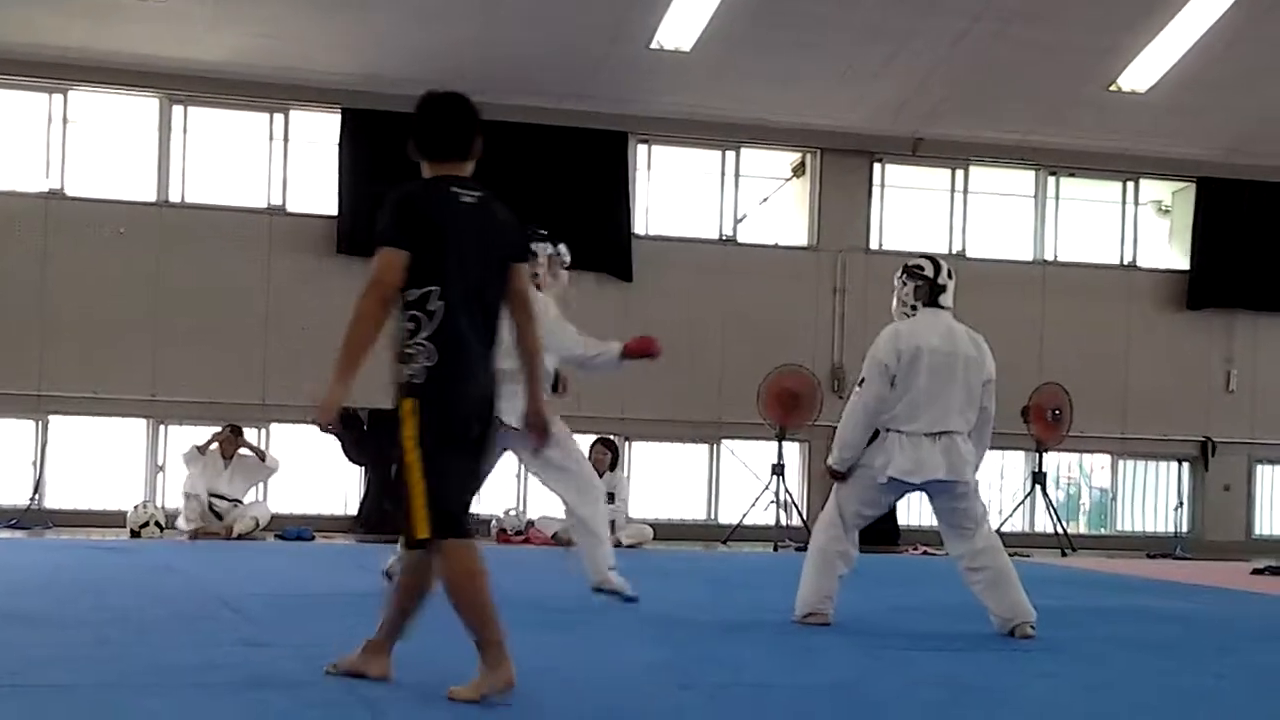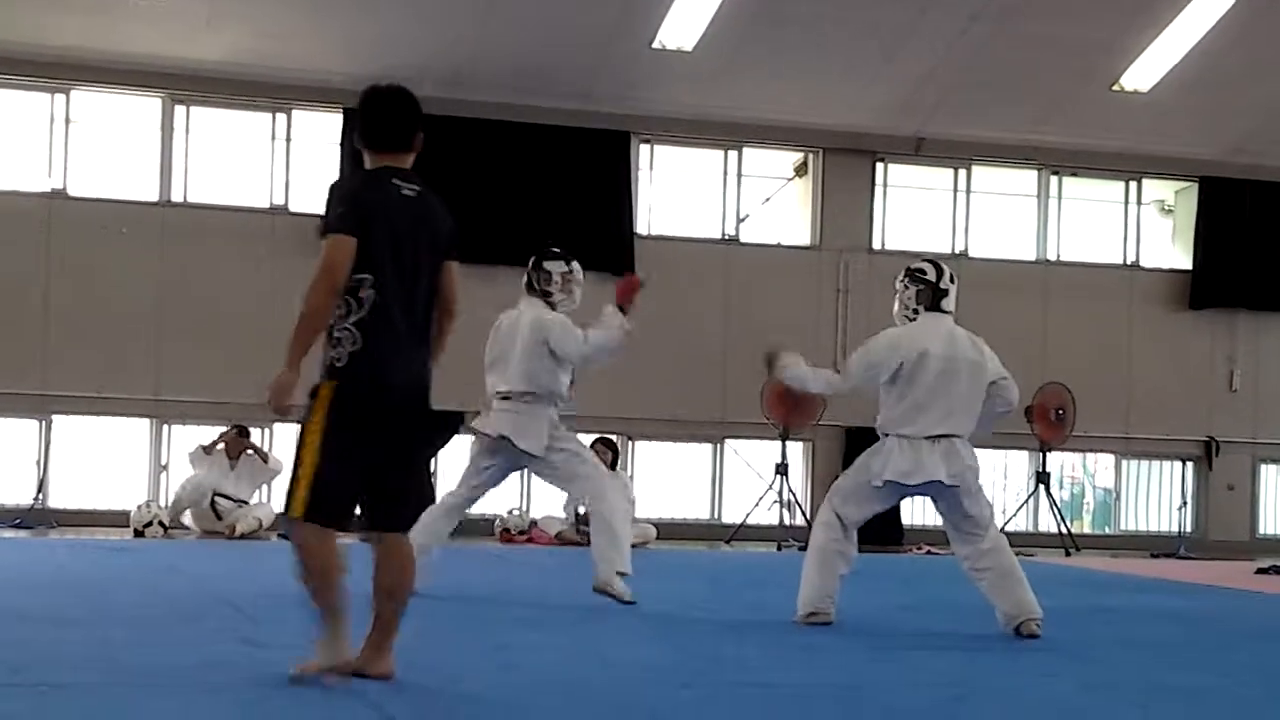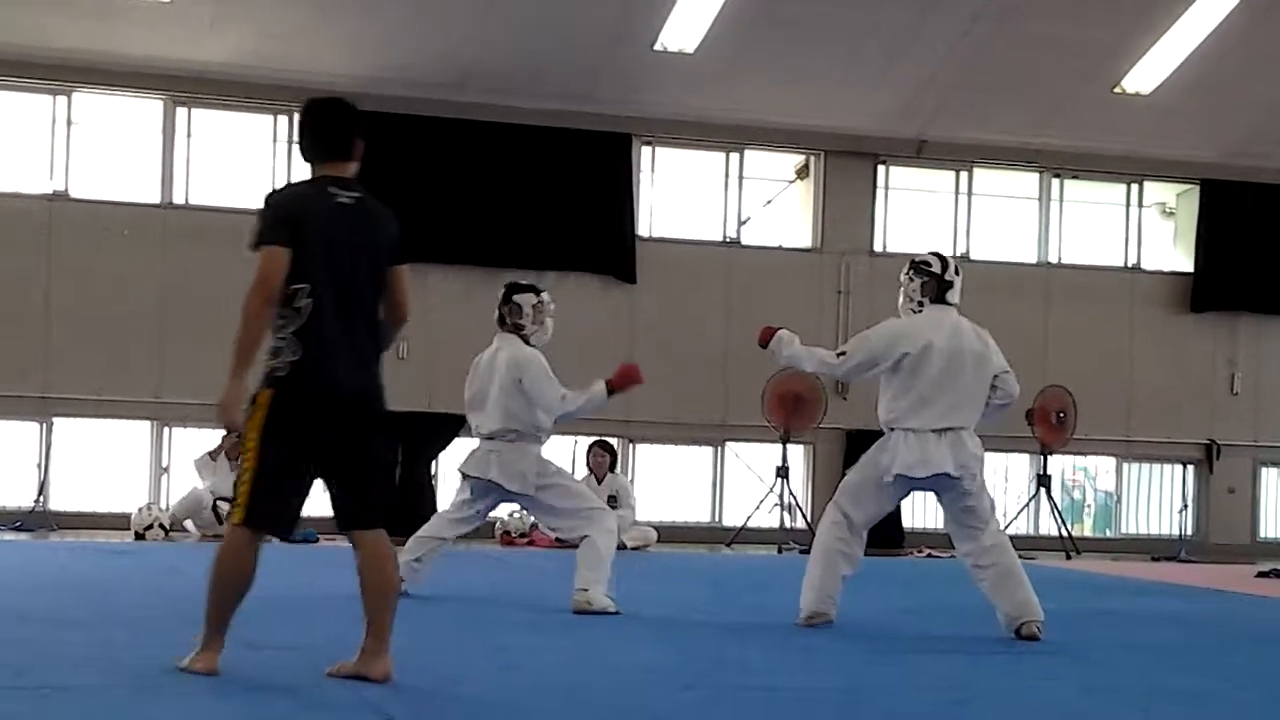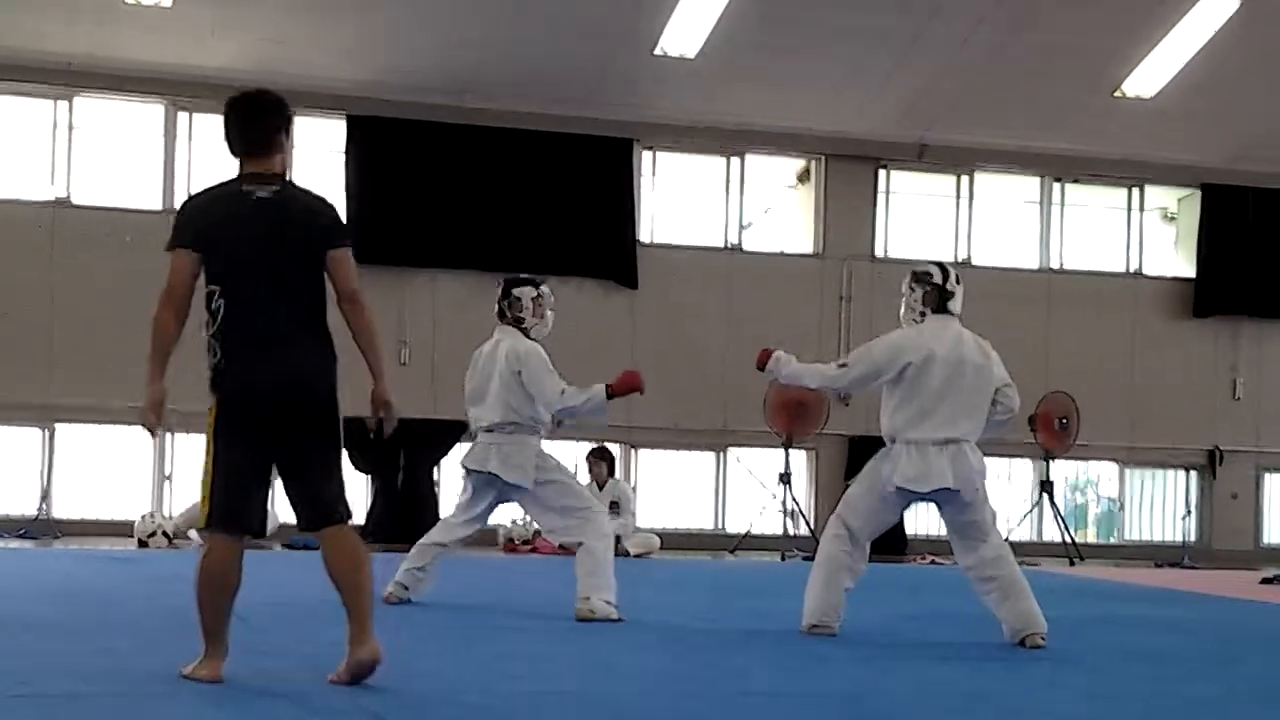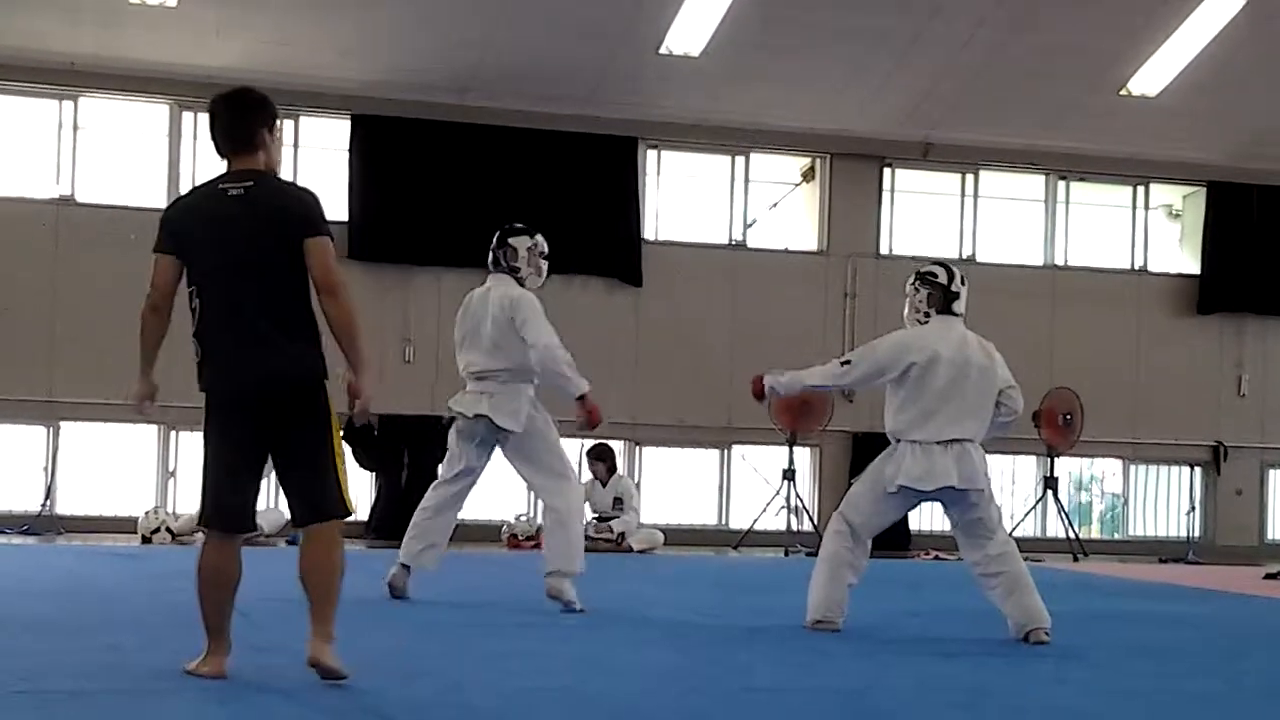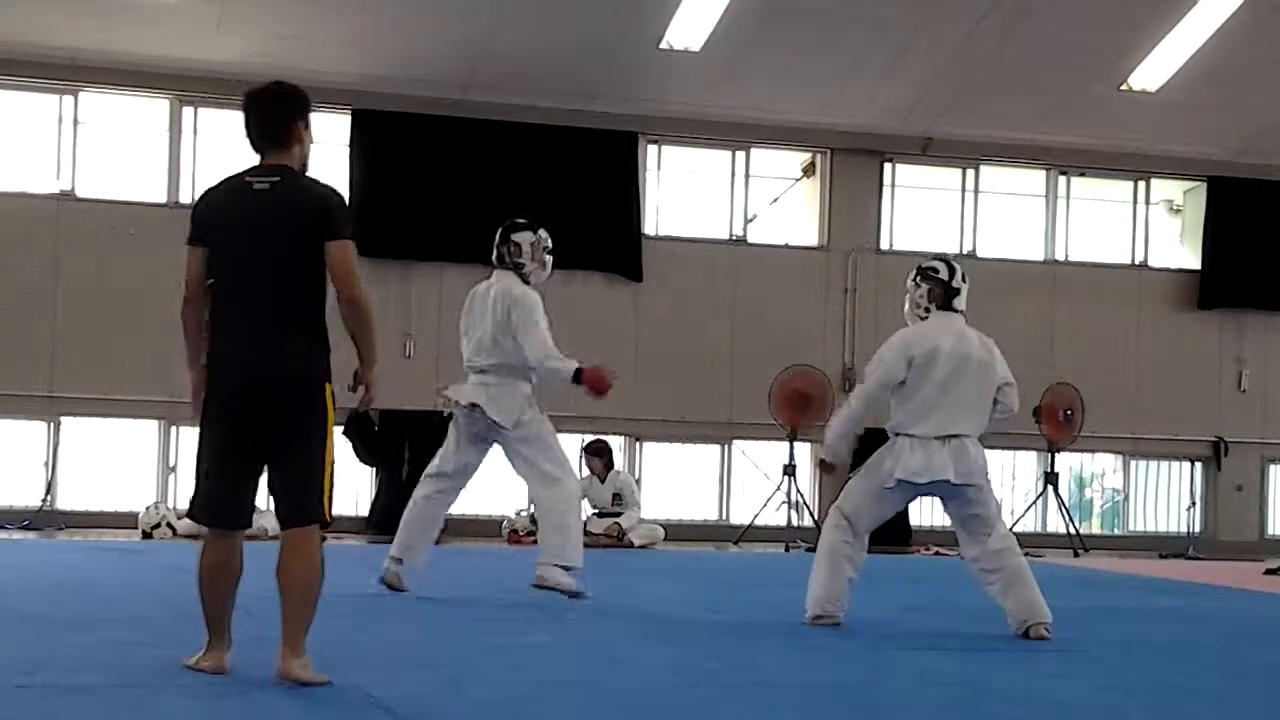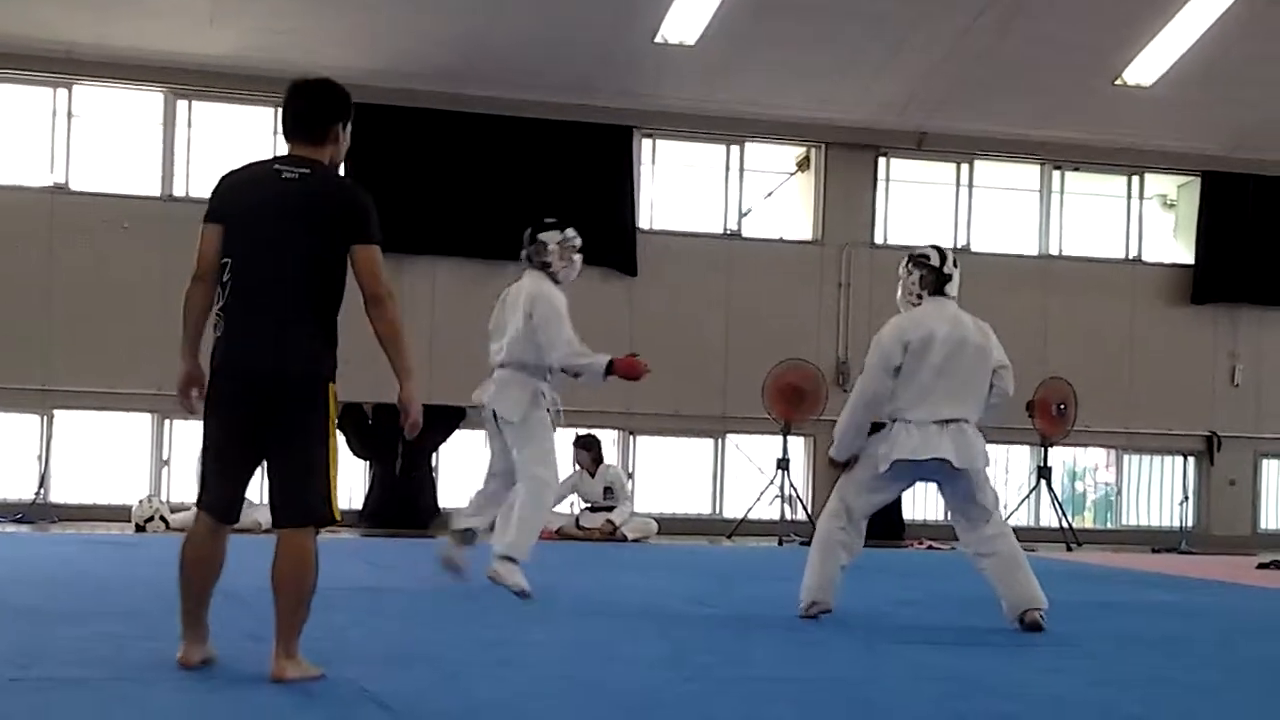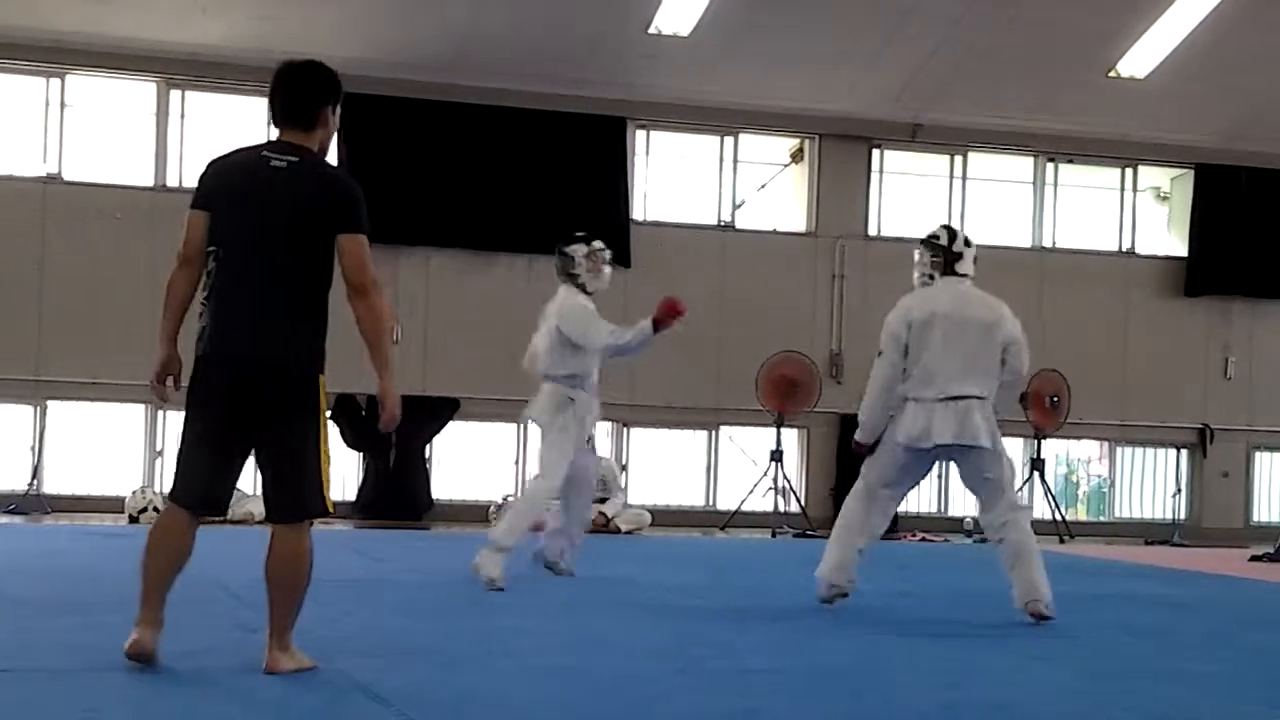
dt=0.3s
person 1, frame 1
left shoulder: (409, 204)
right shoulder: (500, 217)
left elbow: (377, 297)
right elbow: (523, 313)
left wrist: (339, 381)
right wrist: (535, 396)
left hip: (429, 390)
right hip: (477, 392)
left knee: (442, 536)
right knee: (431, 531)
left ankle: (495, 660)
right ankle: (378, 650)
person 1, frame 2
left shoulder: (353, 193)
right shoulder: (437, 211)
left elbow: (330, 284)
right elbow: (446, 309)
left wrist: (291, 365)
left hip: (355, 377)
right hip: (410, 383)
left knee: (309, 516)
right knee: (390, 525)
left ankle: (334, 638)
right ankle: (378, 651)
person 1, frame 3
left shoulder: (287, 206)
right shoulder: (381, 218)
left elbow: (262, 296)
right elbow: (398, 312)
left wrist: (236, 381)
left hip: (296, 388)
right hip: (361, 391)
left knee: (247, 523)
right knee: (368, 524)
left ankle: (209, 648)
right ankle: (375, 651)
person 1, frame 4
left shoulder: (202, 210)
right shoulder: (318, 212)
left elbow: (174, 301)
right elbow: (351, 300)
left wrist: (156, 380)
right wrist: (379, 378)
left hip: (239, 390)
right hip: (312, 388)
left knee: (224, 529)
right knee: (332, 518)
left ankle: (212, 656)
right ankle: (363, 639)
person 1, frame 5
left shoulder: (184, 213)
right shoulder: (297, 203)
left elbow: (157, 306)
right elbow: (331, 291)
left wrist: (146, 373)
right wrist: (357, 368)
left hip: (229, 387)
right hip: (297, 382)
left knee: (223, 527)
right knee: (320, 516)
left ankle: (215, 651)
right ankle: (322, 638)
person 1, frame 6
left shoulder: (213, 202)
right shoulder: (323, 202)
left elbow: (194, 297)
right elbow: (351, 296)
left wrist: (198, 368)
right wrist: (368, 365)
left hip: (231, 380)
right hip: (300, 380)
left knee: (224, 524)
right knee: (301, 523)
left ankle: (216, 648)
right ankle: (293, 653)
person 1, frame 7
left shoulder: (234, 186)
right shoulder: (348, 201)
left elbow: (203, 279)
right elbow: (378, 299)
left wrist: (189, 357)
right wrist: (406, 382)
left hip: (234, 370)
right hip: (303, 378)
left knee: (212, 511)
right knee: (299, 522)
left ankle: (193, 639)
right ankle: (286, 655)
person 1, frame 8
left shoulder: (222, 172)
right shoulder: (338, 190)
left elbow: (188, 266)
right elbow: (363, 289)
left wrist: (167, 344)
right wrist: (386, 377)
left hip: (221, 361)
right hip: (294, 370)
left knee: (186, 500)
right knee: (292, 517)
left ankle: (146, 623)
right ankle: (281, 647)
person 2, frame 1
left shoulder: (896, 337)
right shoulder: (975, 344)
left elbow: (867, 403)
right elbow: (983, 415)
left wrist: (841, 458)
right wrist: (970, 464)
left hip: (898, 452)
right hip: (952, 456)
left knee: (838, 518)
right knee: (974, 537)
left ankle: (815, 606)
right ankle: (1018, 617)
person 2, frame 2
left shoulder: (897, 341)
right shoulder: (975, 347)
left elbow: (841, 383)
right elbow: (1005, 397)
left wrist: (788, 366)
left hip: (899, 455)
right hip: (953, 458)
left knee: (837, 517)
right knee: (981, 537)
left ankle: (816, 606)
right ankle: (1024, 616)
person 2, frame 3
left shoulder: (902, 331)
right shoulder: (979, 339)
left elbow: (837, 363)
right elbow: (1007, 391)
left wrist: (782, 343)
left hip: (903, 449)
right hip: (957, 452)
left knee: (843, 519)
right knee: (982, 535)
left ankle: (817, 607)
right ankle: (1026, 617)
person 2, frame 4
left shoulder: (904, 343)
right shoulder: (981, 350)
left elbow: (839, 375)
right elbow: (1007, 404)
left wrist: (779, 363)
left hip: (906, 461)
right hip: (958, 464)
left knee: (846, 531)
right knee: (985, 546)
left ankle: (821, 618)
right ankle: (1029, 628)
person 2, frame 5
left shoulder: (907, 344)
right shoulder: (985, 351)
left elbow: (842, 373)
right elbow: (1011, 406)
left wrist: (774, 383)
left hip: (910, 462)
right hip: (963, 464)
left knee: (849, 528)
right knee: (990, 543)
left ankle: (824, 614)
right ankle: (1033, 623)
person 2, frame 6
left shoulder: (909, 340)
right shoulder: (985, 347)
left elbow: (866, 397)
right elbow: (1007, 404)
left wrist: (833, 447)
left hip: (908, 455)
right hip: (962, 458)
left knee: (846, 522)
right knee: (991, 539)
left ankle: (825, 609)
right ankle: (1034, 619)
person 2, frame 7
left shoulder: (902, 327)
right shoulder: (980, 332)
left elbow: (869, 393)
right elbow: (1002, 388)
left wrist: (842, 448)
left hip: (904, 441)
right hip: (961, 444)
left knee: (844, 510)
right knee: (987, 527)
left ankle: (816, 597)
right ankle: (1029, 605)
person 2, frame 8
left shoulder: (911, 306)
right shoulder: (996, 310)
left elbow: (886, 375)
right elbow: (1017, 369)
left wrist: (868, 431)
left hip: (918, 420)
right hip: (974, 422)
left knee: (871, 495)
right knee: (1004, 509)
left ankle: (835, 577)
right ankle: (1035, 597)
person 3, frame 1
right shoulder: (533, 302)
right elbow: (571, 348)
left wrist: (546, 376)
right wrist: (624, 350)
right hip: (520, 407)
right knee: (584, 487)
right ankle: (603, 572)
person 3, frame 2
left shoulder: (505, 321)
right shoulder: (549, 322)
right elbow: (589, 349)
right wrist: (619, 307)
left hip: (498, 423)
right hip: (536, 427)
left knee: (460, 496)
right knee: (606, 492)
right ankle: (611, 575)
person 3, frame 3
left shoulder: (483, 360)
right shoulder: (527, 359)
right elbow: (561, 406)
right wrist: (611, 386)
left hip: (485, 459)
right hip: (521, 463)
left knee: (450, 522)
right knee: (598, 519)
left ankle: (399, 576)
right ankle: (590, 593)
person 3, frame 4
left shoulder: (482, 353)
right shoulder: (526, 351)
right elbow: (560, 401)
right wrist: (612, 390)
left hip: (485, 453)
right hip: (522, 456)
left knee: (457, 524)
right knee: (593, 522)
left ankle: (400, 585)
right ankle: (593, 600)
person 3, frame 5
left shoulder: (473, 300)
right shoulder: (521, 299)
right elbow: (547, 350)
right wrist: (582, 394)
left hip: (475, 401)
right hip: (514, 403)
left knee: (448, 487)
right knee: (562, 487)
left ankle: (404, 569)
right ankle: (559, 576)
person 3, frame 6
left shoulder: (477, 294)
right shoulder: (522, 296)
right elbow: (538, 353)
right wrist: (582, 375)
left hip: (474, 396)
right hip: (510, 399)
left knee: (440, 479)
right knee: (557, 481)
left ankle: (397, 562)
right ankle: (555, 565)
person 3, frame 7
left shoulder: (516, 292)
right shoulder: (546, 295)
right elbow: (563, 352)
left wrist: (563, 366)
right wrist: (613, 366)
left hip: (504, 391)
right hip: (523, 397)
left knee: (503, 478)
right knee: (542, 483)
left ankle: (461, 536)
right ankle: (507, 561)
person 3, frame 8
left shoulder: (564, 305)
right shoulder: (573, 306)
left elbow: (533, 359)
right elbow: (609, 341)
right wrist: (656, 322)
left hip: (569, 405)
right hip: (563, 406)
left knee: (582, 484)
right knee: (549, 484)
left ankle: (556, 552)
right ankle: (492, 554)
